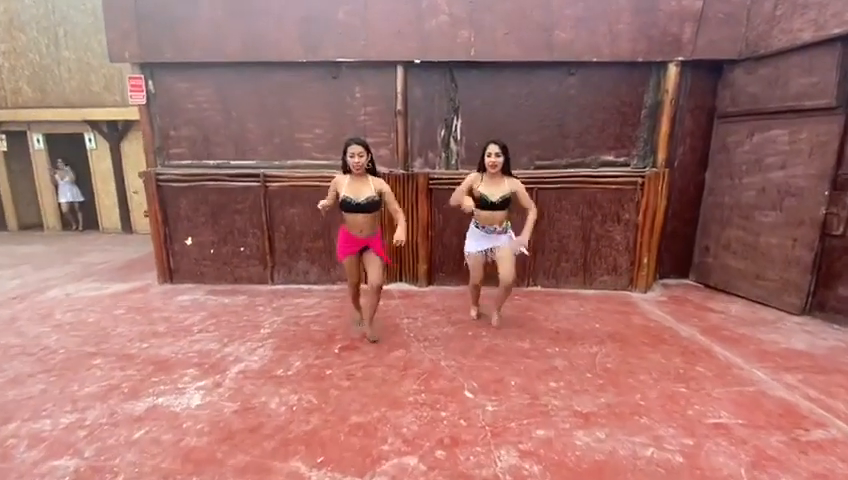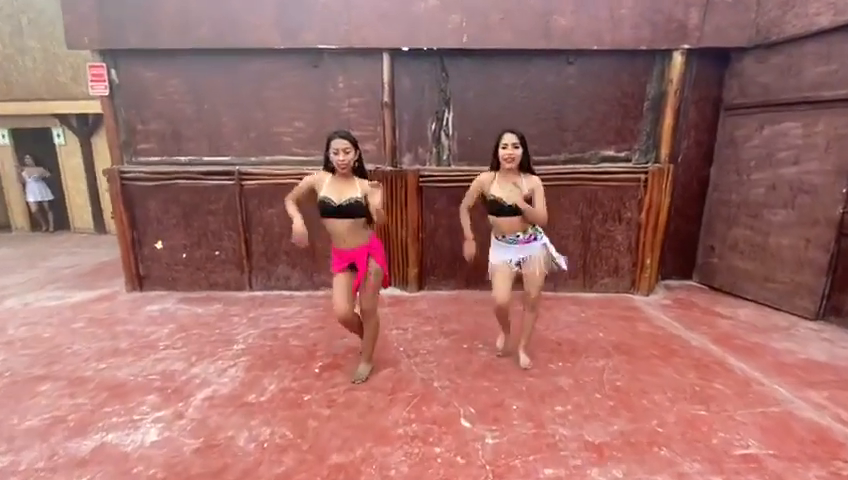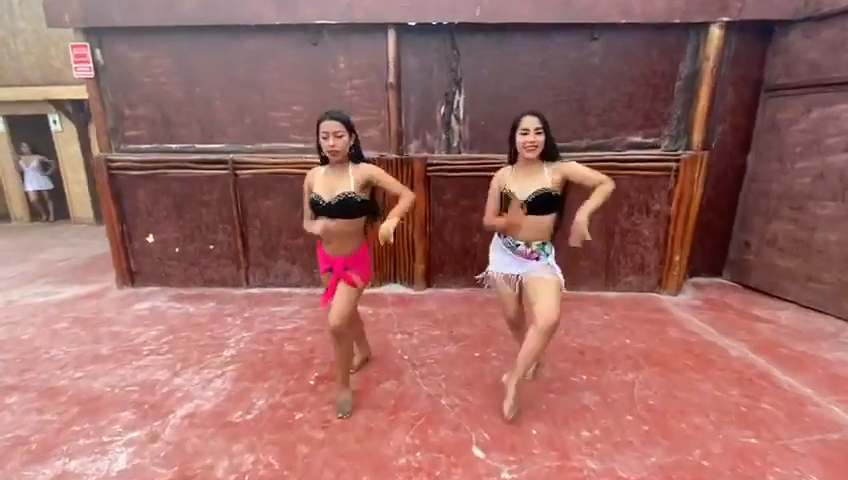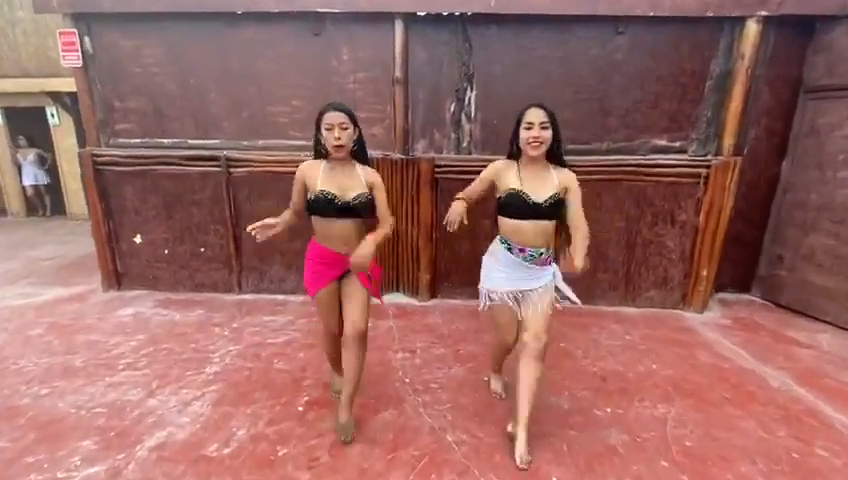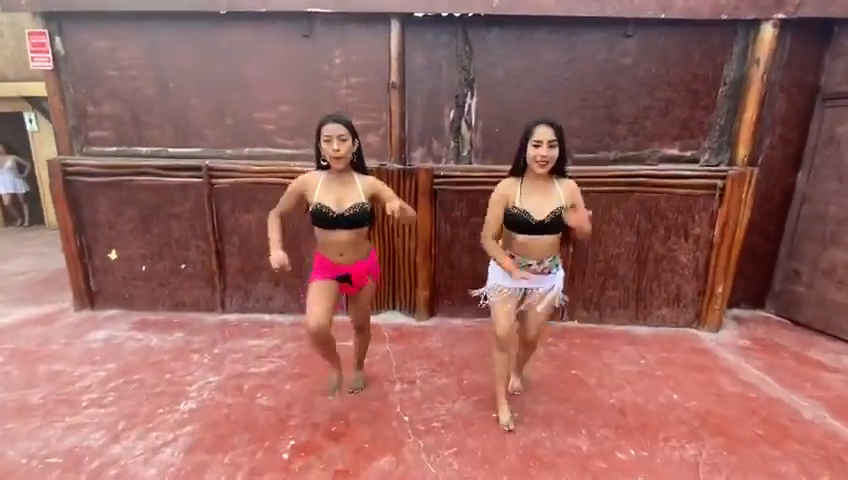
dt=0.5s
person 1, frame 1
left shoulder: (512, 183)
right shoulder: (474, 179)
left elbow: (531, 209)
right elbow: (452, 200)
left wrist: (526, 234)
right wrist: (463, 199)
left hip: (503, 236)
right hip: (477, 235)
left knee: (508, 280)
right knee: (476, 280)
left ankle: (496, 311)
right ankle: (474, 306)
person 1, frame 2
left shoulder: (532, 181)
right shoulder: (485, 180)
left elbow: (542, 220)
right elbow: (464, 208)
left wrist: (521, 203)
right wrist: (468, 238)
left hip: (534, 246)
right hip: (502, 247)
left knee: (532, 299)
right knee: (500, 301)
left ankle: (523, 348)
right ankle: (505, 331)
person 1, frame 3
left shoulder: (560, 170)
right shoulder: (502, 176)
left elbow: (606, 184)
right elbow: (488, 221)
left wrist: (583, 216)
right wrist: (509, 219)
left hip: (541, 258)
right hip: (504, 255)
left knee: (547, 319)
right knee: (513, 317)
left ankle: (512, 382)
right ankle: (530, 354)
person 1, frame 4
left shoulder: (565, 178)
right shoulder: (501, 170)
left elbow: (579, 228)
right elbow: (466, 196)
left wrist: (577, 255)
right wrist: (458, 204)
left hip: (542, 270)
right hip: (504, 265)
left knee: (535, 344)
right knee: (507, 339)
right ankle: (495, 373)
person 1, frame 5
left shoulder: (568, 189)
right shoulder: (507, 188)
left elbow: (586, 233)
right elbow: (488, 239)
left wrist: (579, 222)
right wrist: (512, 266)
left hip: (547, 274)
right hip: (508, 272)
left knee: (530, 338)
right knee: (504, 338)
left ankle: (517, 372)
right ankle: (502, 402)
person 2, frame 1
left shoulder: (378, 183)
right shoulder: (338, 182)
left elbow: (396, 211)
right elbow: (327, 206)
left wrist: (400, 229)
right wrist: (323, 206)
left hip: (372, 240)
right hip: (348, 240)
left knee: (376, 283)
right knee: (353, 284)
left ankle: (368, 324)
right ankle: (358, 311)
person 2, frame 2
left shoulder: (364, 185)
right shoulder: (317, 180)
left elbow: (380, 220)
right elbow: (290, 199)
left wrist: (377, 203)
right wrist: (297, 220)
left hip: (369, 252)
right hip: (340, 257)
left knee: (368, 310)
right knee: (344, 314)
left ankle: (366, 360)
right ankle: (365, 338)
person 2, frame 3
left shoulder: (365, 173)
right shoulder: (313, 177)
left elbow: (408, 195)
right elbow: (307, 221)
left wrist: (392, 219)
right wrist: (314, 226)
left hip: (356, 259)
right hip: (326, 257)
left knee: (337, 323)
right knee: (348, 316)
left ankle: (344, 387)
right ankle: (364, 351)
person 2, frame 4
left shoulder: (369, 176)
right shoulder: (308, 171)
left elbow: (387, 223)
right elbow: (295, 213)
left wrist: (371, 242)
right wrist: (278, 223)
left hip: (357, 262)
right hip: (321, 260)
left knee: (356, 330)
right knee: (332, 331)
left ankle: (345, 407)
right ankle: (337, 373)
person 2, frame 5
left shoulder: (370, 185)
right shoulder: (308, 182)
left elbow: (409, 219)
right elbow: (276, 214)
left wrist: (399, 208)
right wrist: (275, 248)
left hip: (363, 266)
right hip: (326, 267)
left knee: (360, 324)
right knee: (315, 327)
left ankle: (358, 367)
right ankle: (335, 366)
